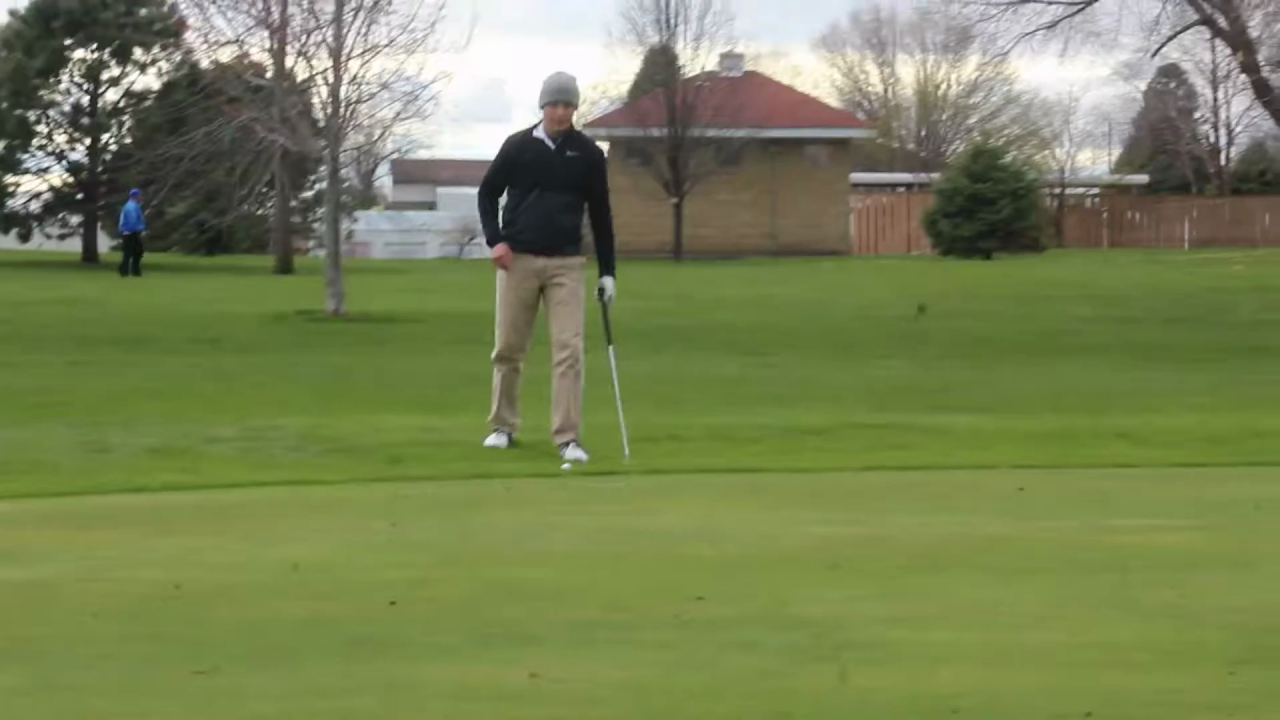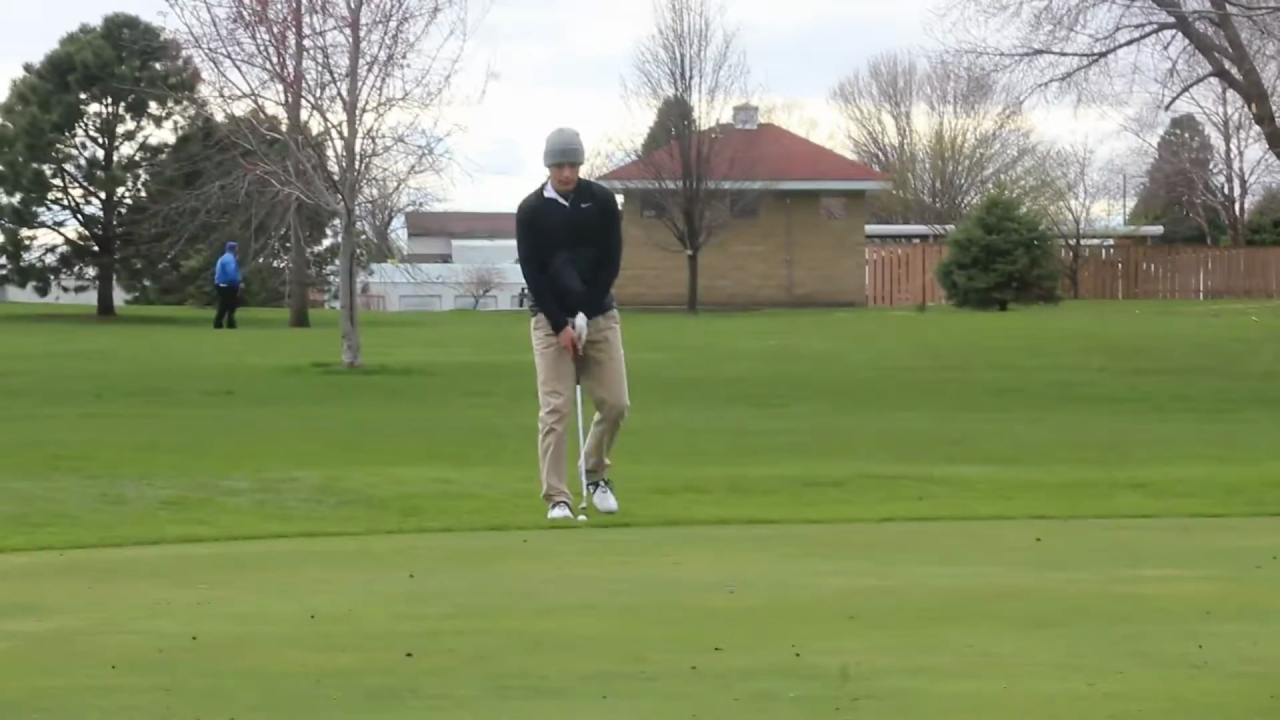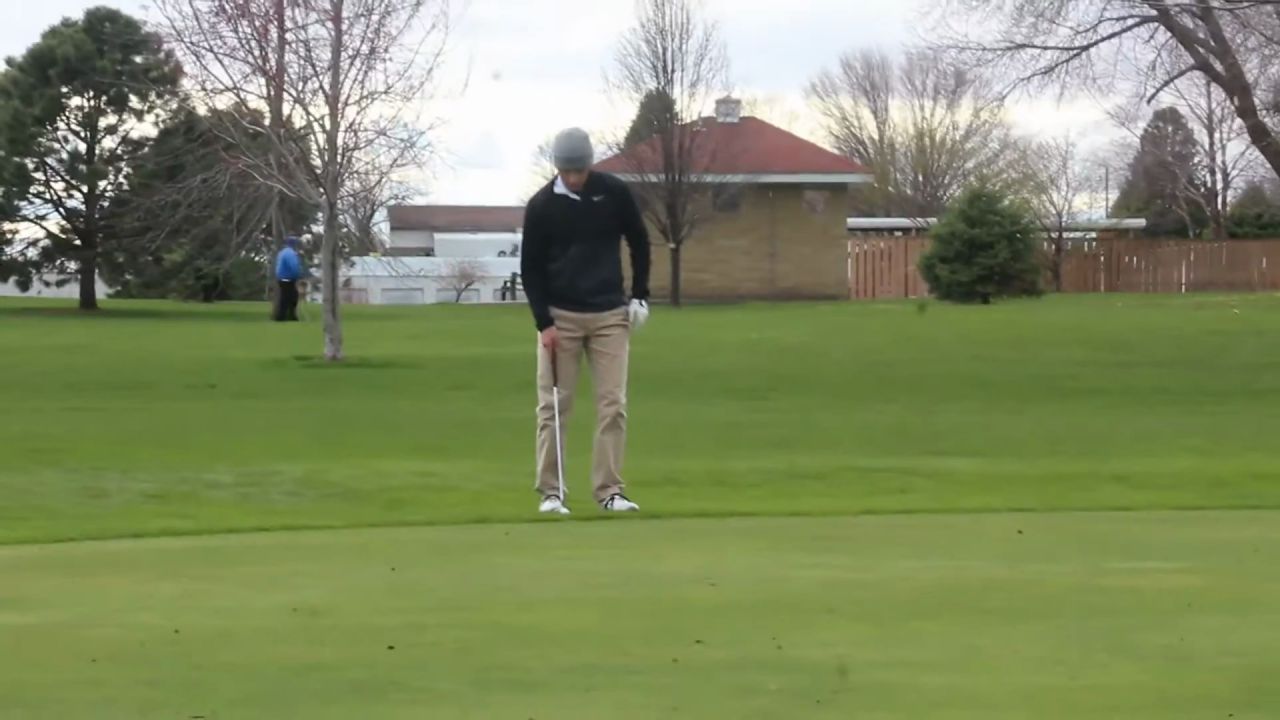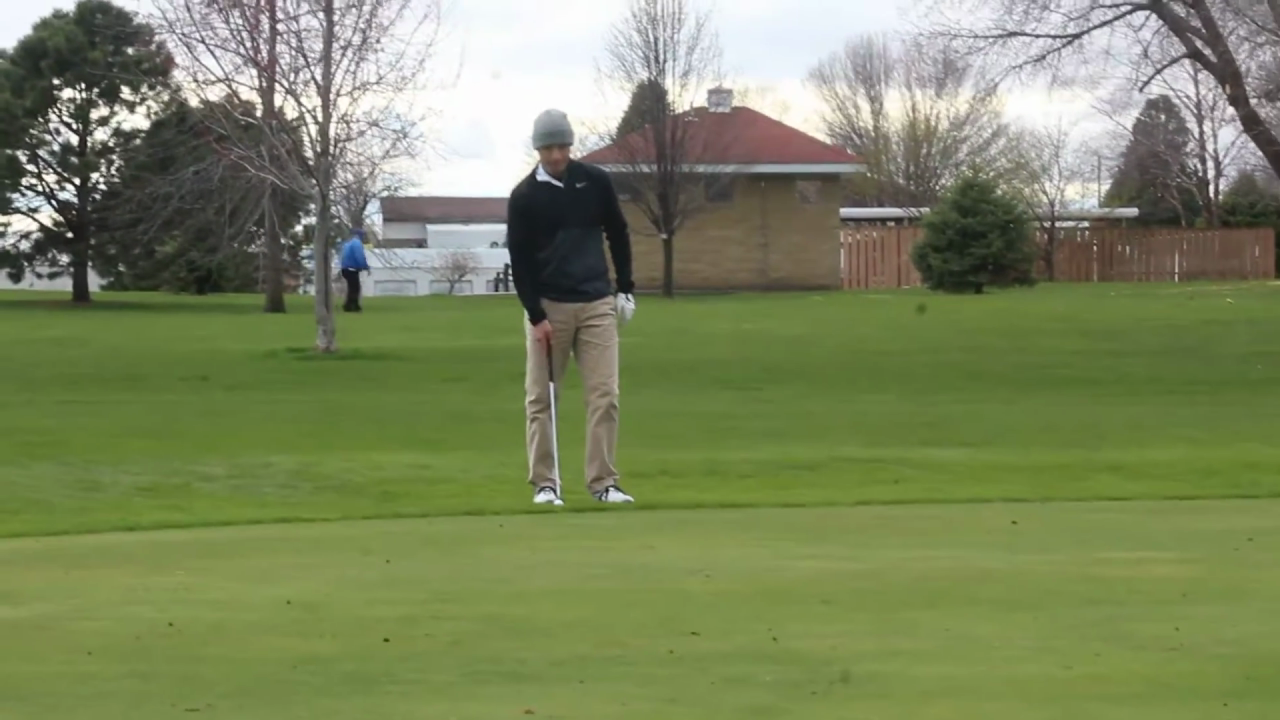
dt=1s
person 1, frame 1
left shoulder: (588, 153)
right shoulder: (517, 146)
left elbow: (601, 214)
right elbow: (488, 193)
left wrist: (607, 270)
right wrist: (495, 239)
left hip: (567, 261)
right hip: (518, 259)
left knee: (569, 349)
right knee: (508, 348)
left ankle: (568, 438)
right ankle: (503, 425)
person 1, frame 2
left shoulder: (602, 200)
right shoulder: (531, 210)
left elbow: (611, 262)
right elbow: (532, 273)
left wrist: (586, 313)
right wrist: (560, 324)
left hip: (599, 315)
right hip: (551, 320)
left knee: (615, 403)
right knee: (555, 409)
left ankle: (595, 472)
right ankle: (557, 498)
person 1, frame 3
left shoulder: (615, 192)
right shoulder: (541, 205)
left elbow: (639, 242)
right elbow: (530, 268)
left wrist: (640, 295)
right wrist: (543, 322)
left hip: (609, 314)
right hip: (559, 315)
left knee: (613, 404)
right knee: (552, 404)
left ankle: (609, 490)
right ankle: (550, 490)
person 1, frame 4
left shoulder: (596, 181)
right shoulder: (524, 196)
left elbow: (618, 234)
right elbow: (520, 261)
left wrist: (625, 288)
right wrist: (536, 316)
left hip: (597, 303)
right hip: (548, 307)
left knee: (604, 395)
right knee: (540, 398)
left ankle: (603, 482)
right ankle: (544, 483)
